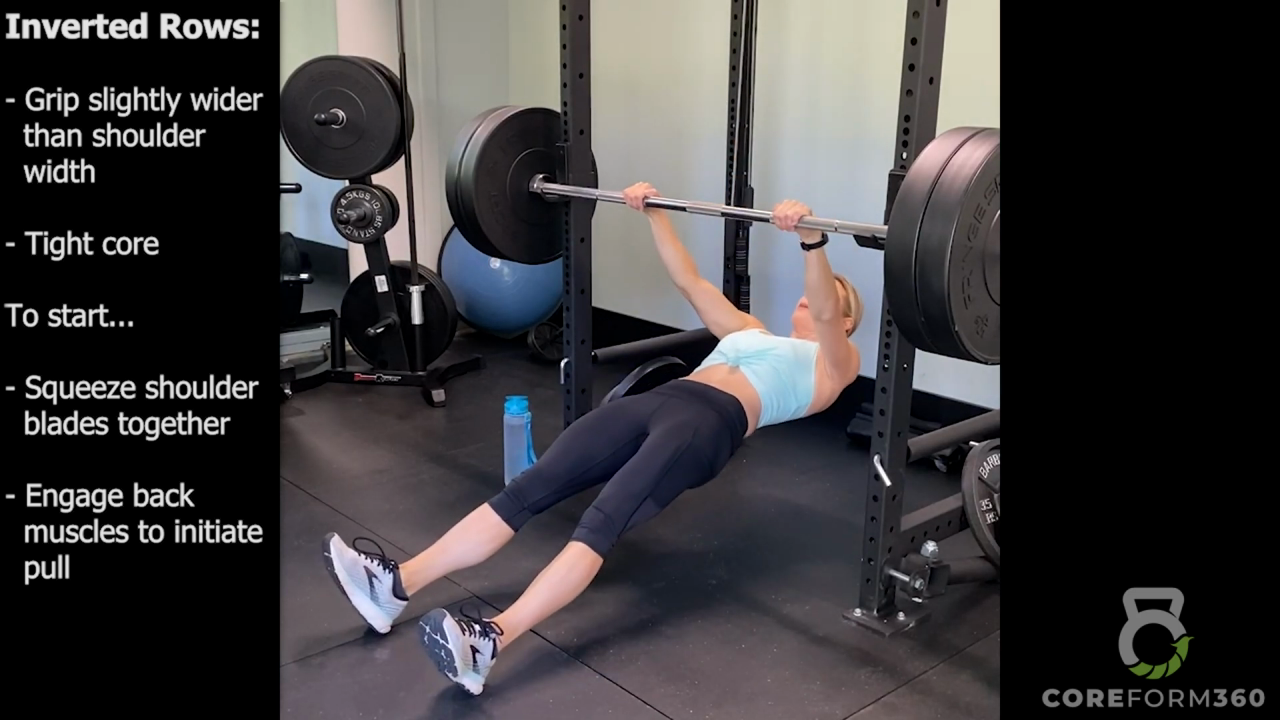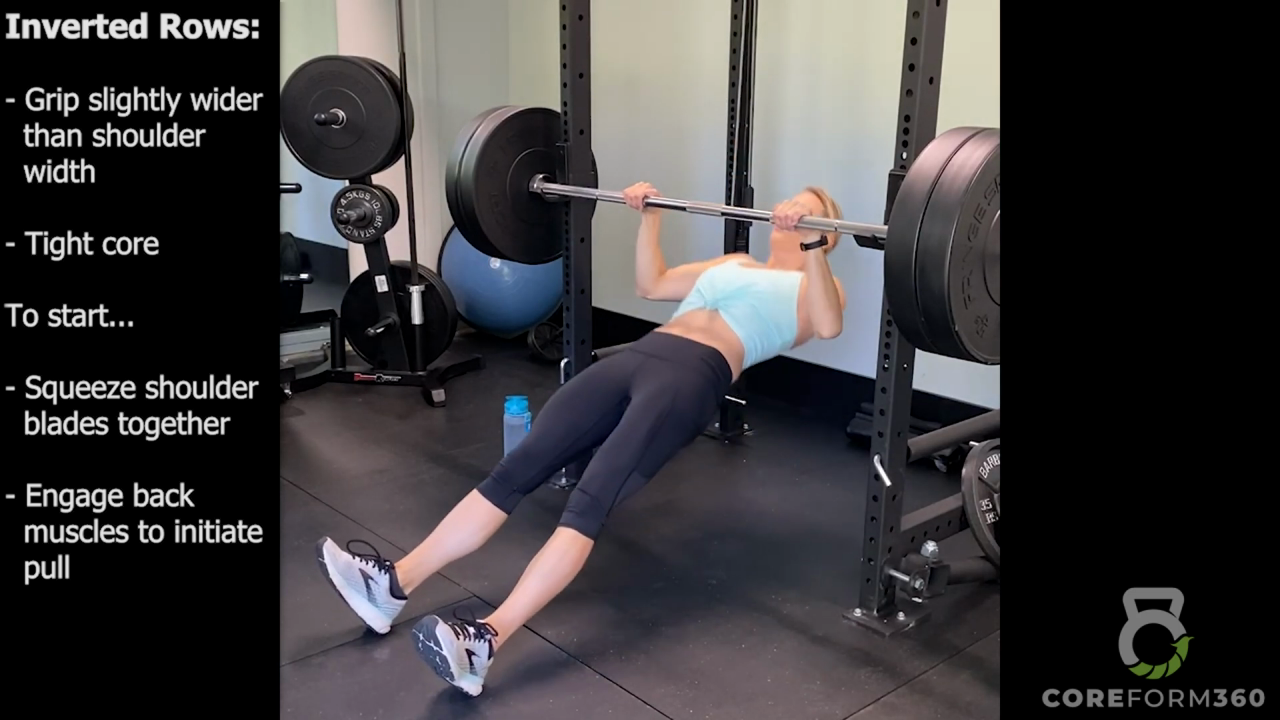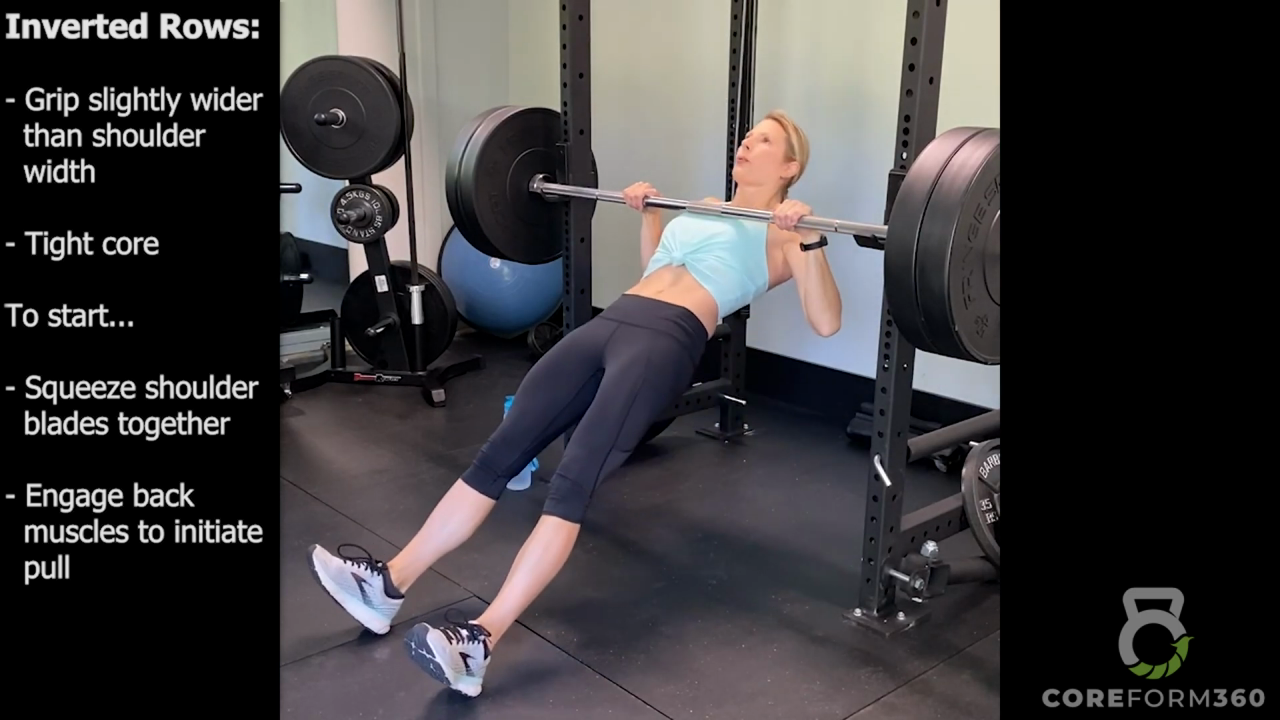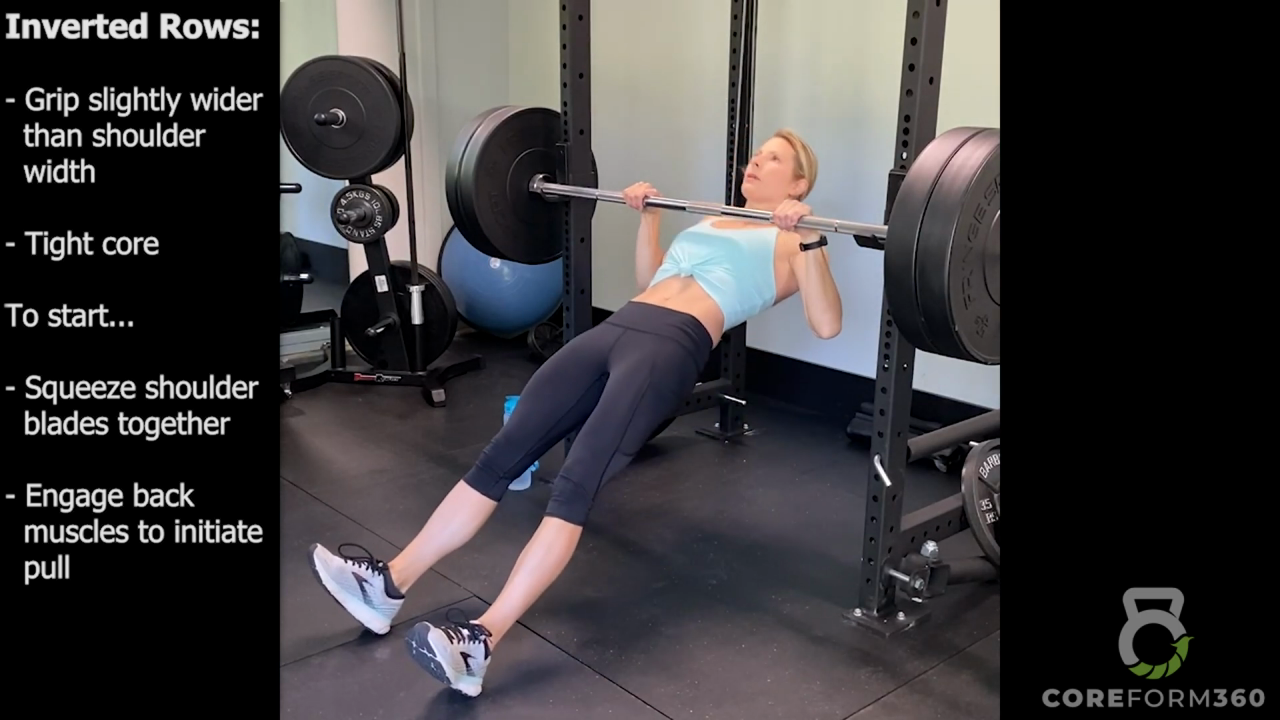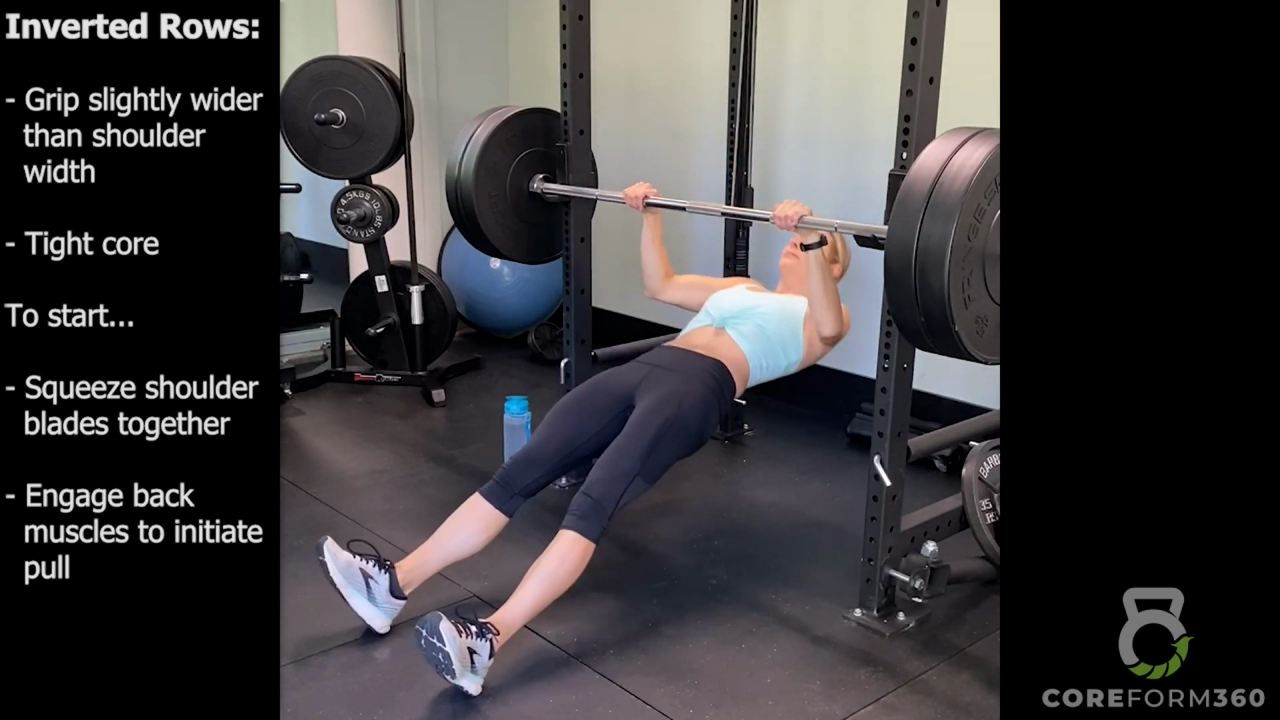
dt=0.4s
person 1, frame 1
left shoulder: (834, 364)
right shoulder: (753, 330)
left elbow: (826, 317)
right elbow: (688, 281)
left wrist: (812, 242)
right wrist: (656, 215)
left hip: (708, 422)
right hip: (657, 400)
left knee: (601, 523)
right knee: (527, 490)
left ankle: (488, 641)
right ankle: (396, 584)
person 1, frame 2
left shoulder: (812, 285)
right shoulder: (737, 262)
left elbow: (828, 326)
right elbow: (648, 285)
left wrist: (811, 239)
right wrist: (651, 216)
left hip: (690, 377)
right hip: (636, 357)
left knee: (589, 501)
right knee: (514, 472)
left ankle: (486, 640)
right ankle: (394, 583)
person 1, frame 3
left shoulder: (784, 233)
right shoulder: (705, 210)
left elbow: (826, 322)
left wrist: (810, 239)
right wrist: (649, 213)
left hip: (665, 341)
right hip: (609, 323)
left knee: (572, 483)
right knee: (497, 456)
left ankle: (480, 641)
right ankle: (388, 584)
person 1, frame 4
left shoulder: (790, 246)
right shoulder: (714, 223)
left elbow: (826, 324)
left wrist: (806, 238)
right wrist: (648, 215)
left hip: (671, 347)
right hip: (614, 330)
left knee: (574, 485)
right knee: (499, 458)
left ankle: (480, 641)
right ankle: (388, 585)
person 1, frame 5
left shoulder: (816, 316)
right shoulder: (743, 289)
left elbow: (829, 327)
right elbow: (660, 285)
left wrist: (810, 239)
right wrist: (650, 215)
left hip: (696, 388)
right hip: (646, 367)
left knee: (591, 506)
right knee: (517, 474)
left ankle: (485, 641)
right ankle: (393, 584)
